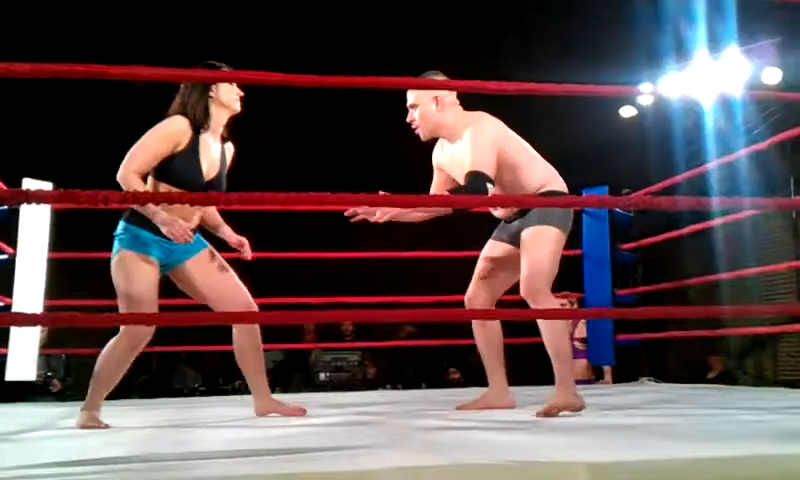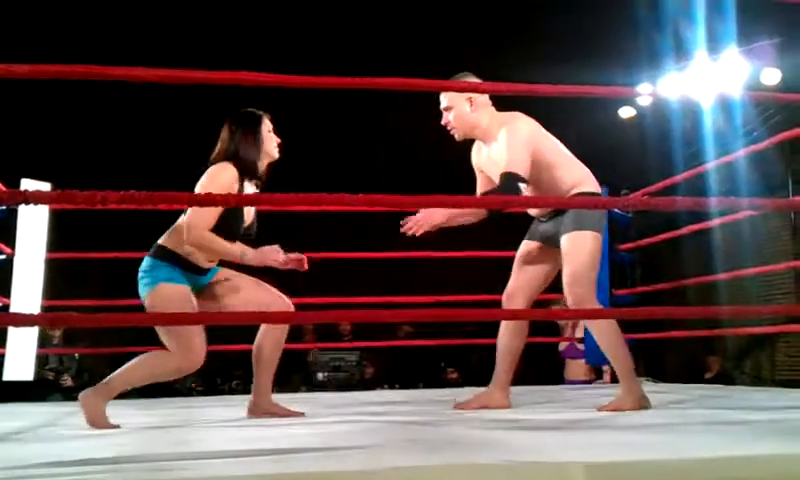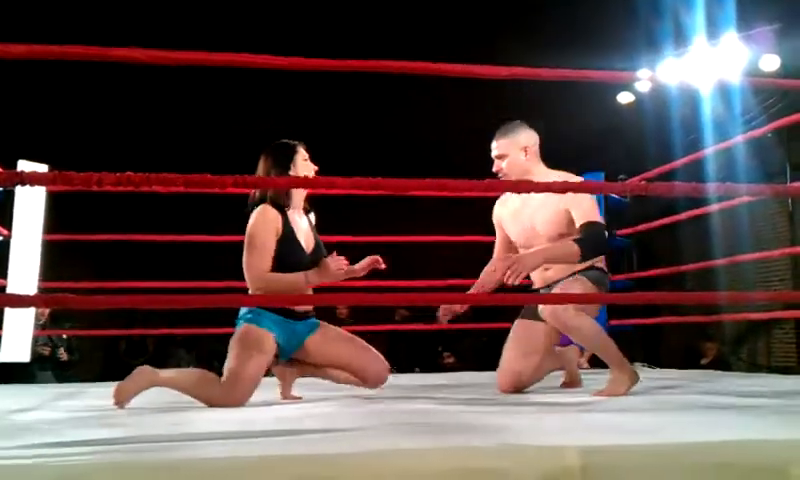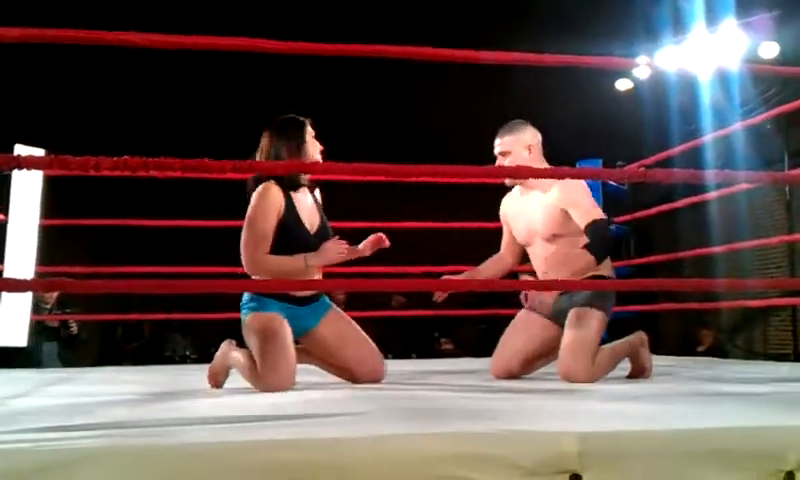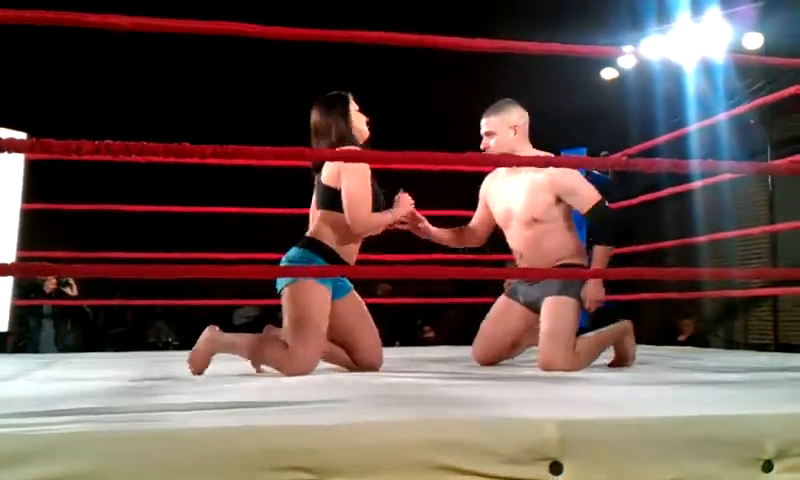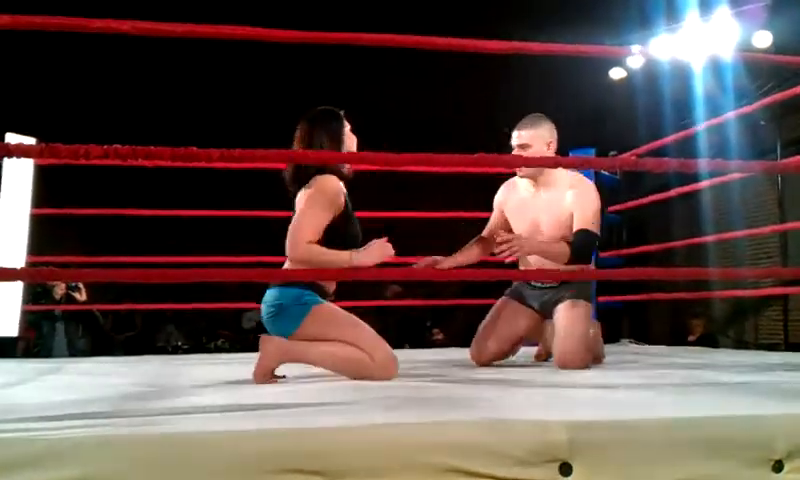
dt=0.7s
person 1, frame 1
left shoulder: (227, 148)
right shoulder: (179, 127)
right elbow: (127, 174)
left wrist: (227, 233)
right wrist: (159, 217)
left hip: (186, 243)
right hip: (140, 235)
left knee: (245, 310)
right knee: (138, 330)
left ankle: (263, 399)
right ankle: (90, 407)
person 1, frame 2
left shoulder: (251, 187)
right shoulder: (224, 173)
right elbow: (193, 234)
left wrist: (276, 259)
right wrist: (250, 255)
left hip: (201, 274)
right hip: (166, 269)
left knee: (281, 308)
right knee: (191, 355)
left ankle: (261, 402)
right ankle: (98, 394)
person 1, frame 3
left shoulder: (307, 216)
right shoulder: (267, 215)
right elbow: (257, 280)
left wrist: (355, 270)
right wrist: (315, 276)
left hip: (304, 323)
right hip: (265, 317)
left knee: (378, 372)
right knee: (230, 395)
left ankle: (292, 368)
right ankle: (153, 375)
person 1, frame 4
left shoulder: (312, 193)
right shoulder: (270, 193)
right elbow: (254, 264)
left wrist: (359, 250)
right wrist: (315, 258)
left hip: (313, 305)
right hip: (269, 304)
left knee: (373, 371)
right knee: (277, 381)
left ankle: (294, 354)
right ankle: (231, 354)
person 1, frame 5
left shoulder: (331, 163)
right elbow: (360, 223)
left wrist: (383, 224)
right wrist: (396, 212)
right hip: (311, 264)
left knee: (370, 360)
right knee: (300, 363)
left ankle: (280, 338)
right ankle: (221, 340)
person 1, frame 6
left shoulder: (314, 184)
right shoulder: (328, 185)
right elbow: (297, 250)
left wrist: (359, 255)
right wrist: (361, 258)
left hip: (292, 298)
right hip: (294, 300)
left knee: (370, 353)
right knee: (384, 364)
left ankle: (285, 345)
right ankle: (284, 349)
person 2, frame 1
left shoulder: (481, 128)
right shoulder: (443, 152)
left elbow: (476, 191)
right elbow: (437, 205)
left wrist: (405, 205)
right wrist: (386, 211)
left hip: (546, 204)
right hip: (511, 219)
left knee: (533, 289)
right knee: (477, 299)
left ankle: (567, 391)
right ankle: (498, 391)
person 2, frame 2
left shoulder: (515, 129)
right shoulder: (480, 152)
left elbow: (510, 192)
right elbow: (483, 207)
left wrist: (444, 212)
right wrist: (438, 218)
left hip: (580, 204)
right hip: (546, 219)
left knee: (578, 296)
right knee: (513, 299)
left ankle: (632, 390)
right ankle: (498, 391)
person 2, frame 3
left shoulder: (570, 188)
right shoulder: (503, 207)
left elbow: (596, 242)
right elbow: (500, 264)
left wrist: (540, 256)
left hip: (586, 279)
right hip: (542, 292)
left knee: (555, 307)
right knee: (508, 382)
left ankle: (622, 370)
right ankle: (565, 359)
person 2, frame 4
left shoulder: (566, 187)
right shoulder: (510, 204)
left elbow: (602, 241)
right elbow: (507, 258)
left wrist: (556, 280)
right wrist: (463, 278)
left hip: (588, 288)
right hip: (548, 297)
left knee: (574, 373)
right knee: (502, 369)
left ankle: (633, 344)
right ankle: (566, 345)
person 2, frame 5
left shoulder: (553, 173)
right shoulder: (491, 184)
left elbow: (604, 220)
right elbow: (473, 236)
left wrist: (596, 280)
right wrist: (429, 231)
left hip: (563, 276)
right hip: (523, 283)
left knee: (553, 362)
right knee: (482, 354)
left ankle: (618, 332)
right ankle: (546, 331)
person 2, frame 6
left shoulder: (580, 190)
right shoulder: (508, 192)
left elbow: (584, 251)
right elbow: (488, 240)
left wrist: (532, 246)
right wrist: (448, 262)
left hip: (571, 285)
right hip: (527, 287)
left knee: (569, 359)
right knee: (481, 354)
left ankle: (590, 336)
right ankle: (540, 330)
